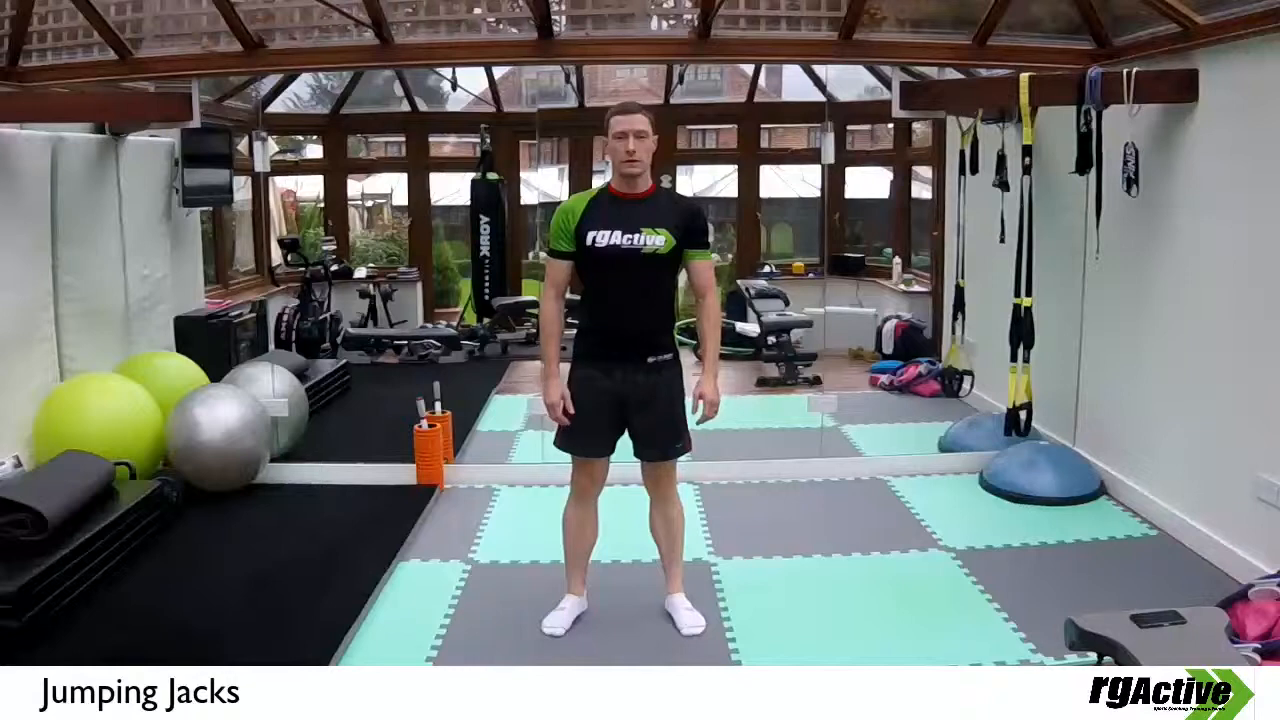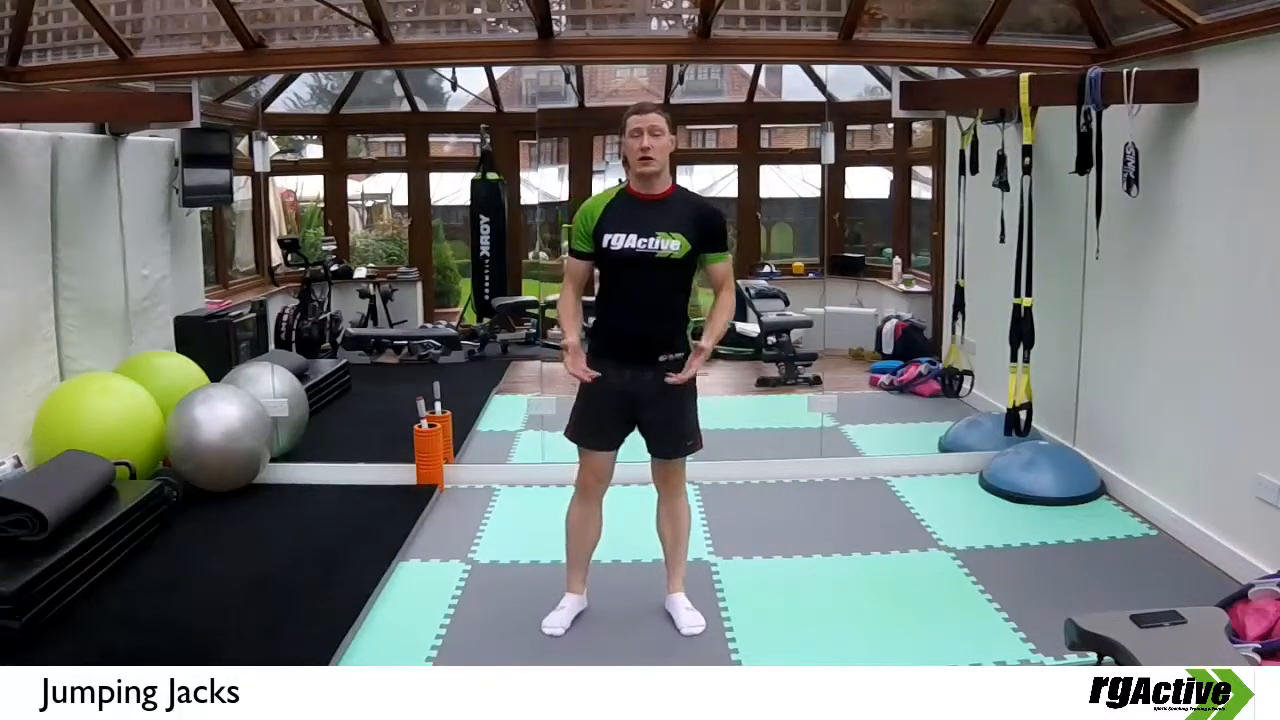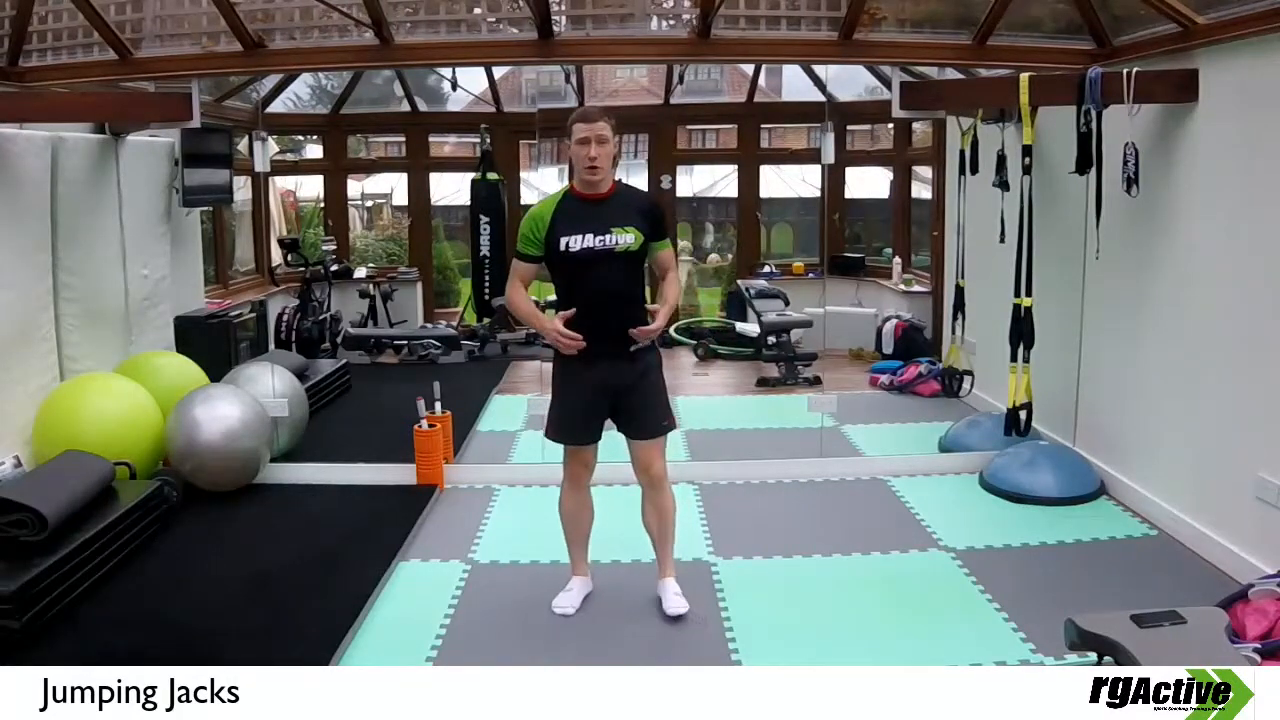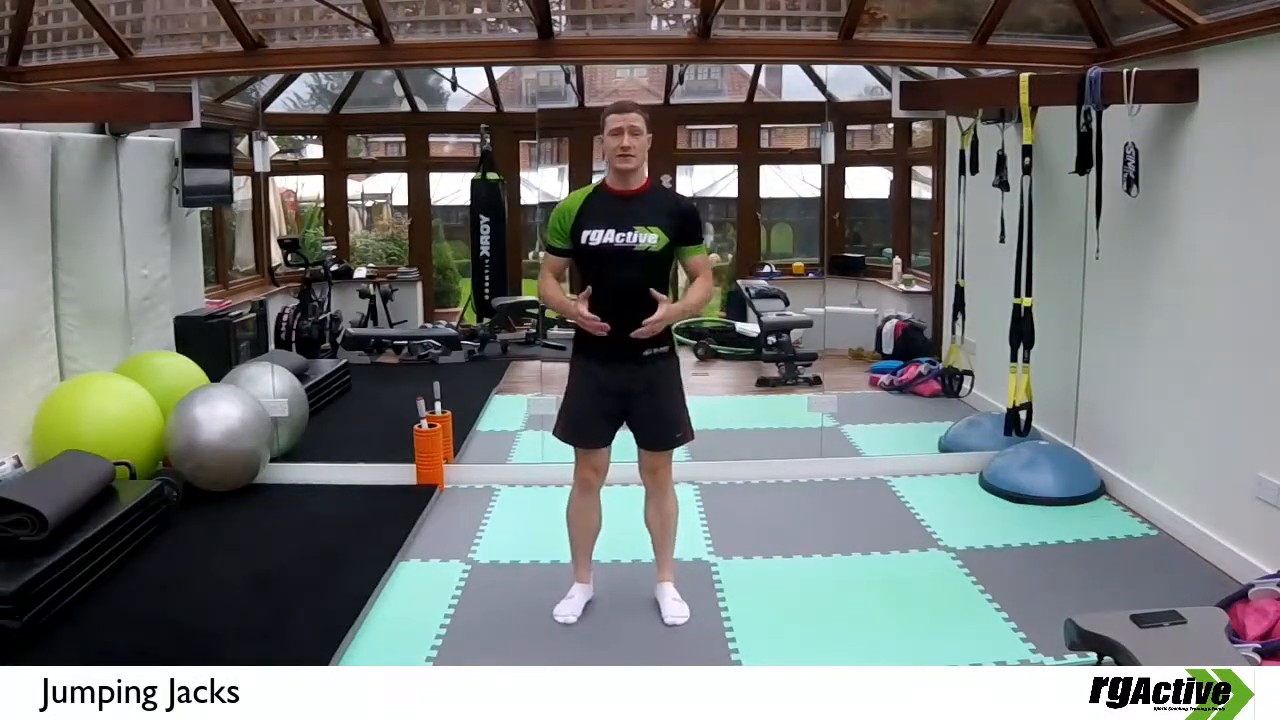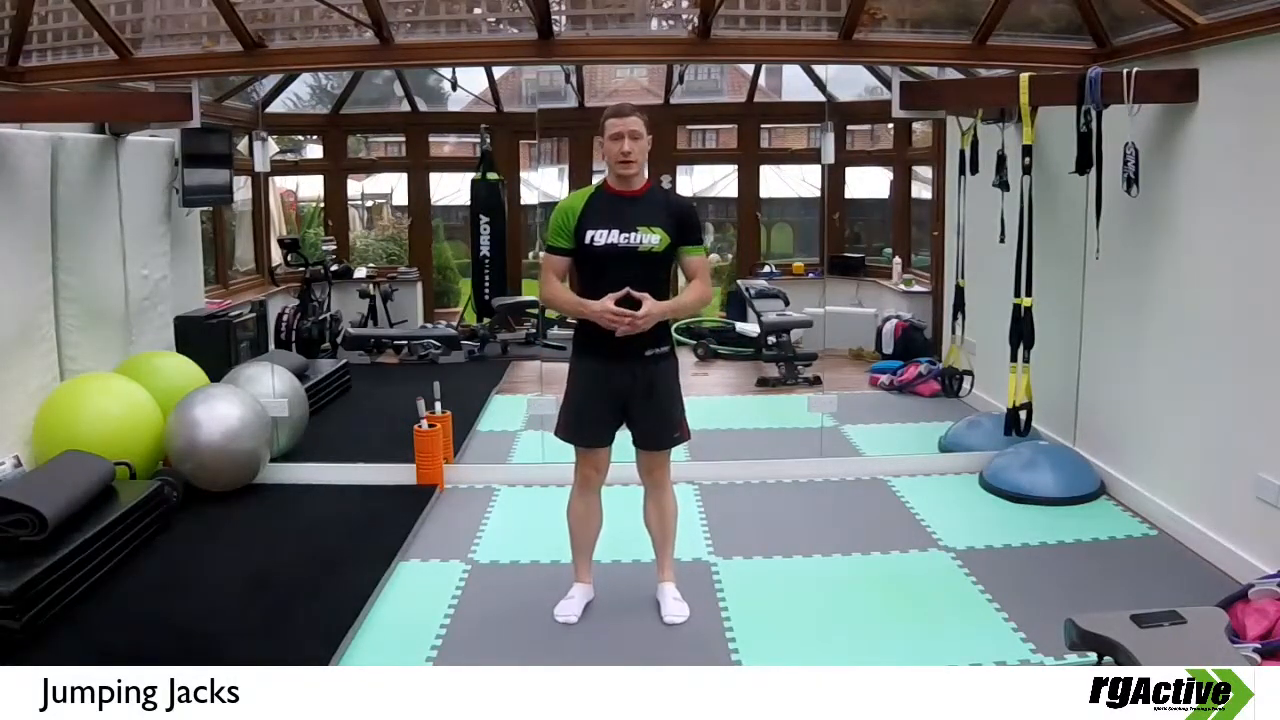
dt=1s
person 1, frame 1
left shoulder: (683, 212)
right shoulder: (576, 212)
left elbow: (706, 295)
right elbow: (553, 295)
left wrist: (709, 373)
right wrist: (551, 375)
left hip: (658, 371)
right hip: (592, 371)
left knee: (662, 485)
right knee: (584, 486)
left ankle: (675, 592)
right ankle: (574, 594)
person 1, frame 2
left shoulder: (701, 214)
right shoulder: (597, 210)
left elbow: (724, 290)
right elbow: (573, 284)
left wrist: (706, 347)
right wrist: (571, 342)
left hip: (669, 370)
right hip: (605, 369)
left knee: (672, 482)
right knee: (590, 483)
left ankle: (675, 591)
right ankle: (575, 593)
person 1, frame 3
left shoulder: (643, 207)
right shoulder: (545, 215)
left elbow: (670, 272)
right elbow: (515, 289)
left wrist: (665, 310)
right wrist: (543, 325)
left hip: (637, 359)
right hip: (577, 364)
left knee: (653, 472)
right knee: (577, 472)
left ankle: (667, 577)
right ankle: (580, 575)
person 1, frame 4
left shoulder: (677, 208)
right shoulder: (574, 208)
left elbow: (704, 281)
right elbow: (547, 280)
left wrist: (674, 310)
right wrist: (571, 309)
left hip: (654, 362)
right hip: (593, 364)
left knee: (658, 475)
right knee: (587, 476)
left ankle: (665, 582)
right ankle: (581, 582)
person 1, frame 5
left shoulder: (676, 209)
right shoulder: (575, 208)
left elbow: (702, 286)
right elbow: (549, 285)
left wrist: (663, 308)
right wrist: (590, 307)
left hip: (654, 361)
right hip: (593, 361)
left knee: (657, 473)
right knee: (588, 473)
left ankle: (666, 581)
right ankle: (582, 581)
